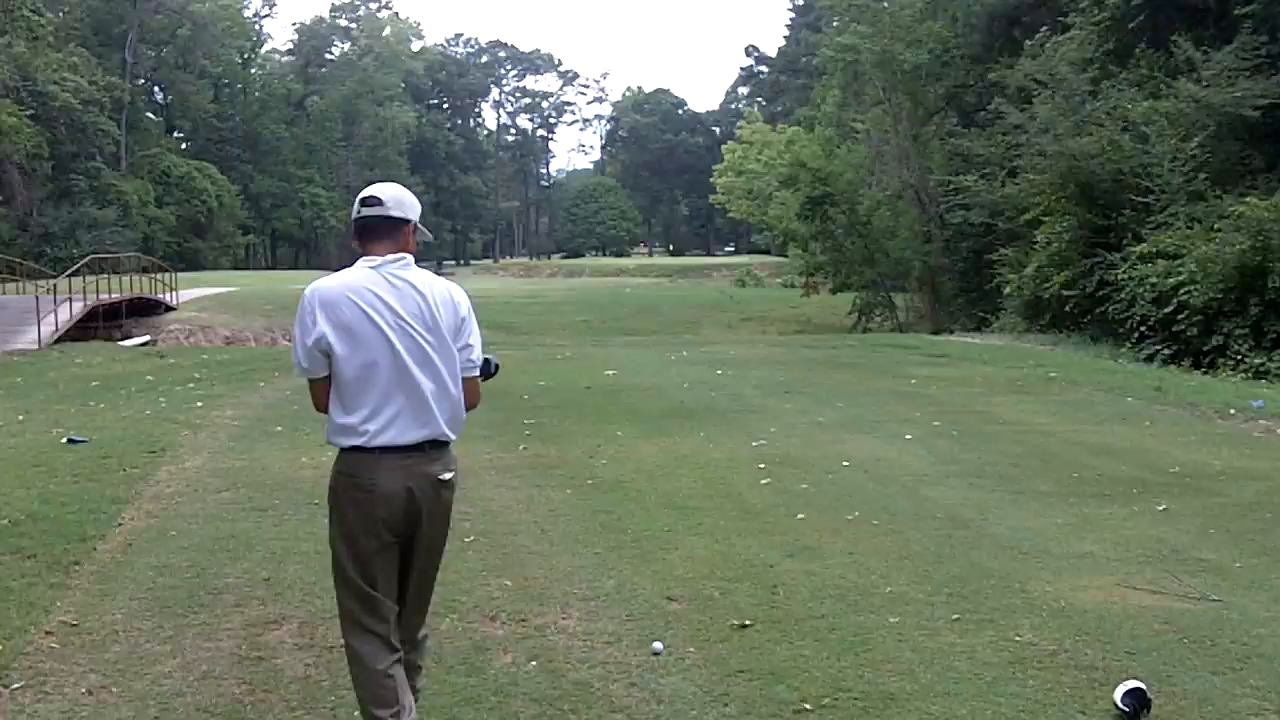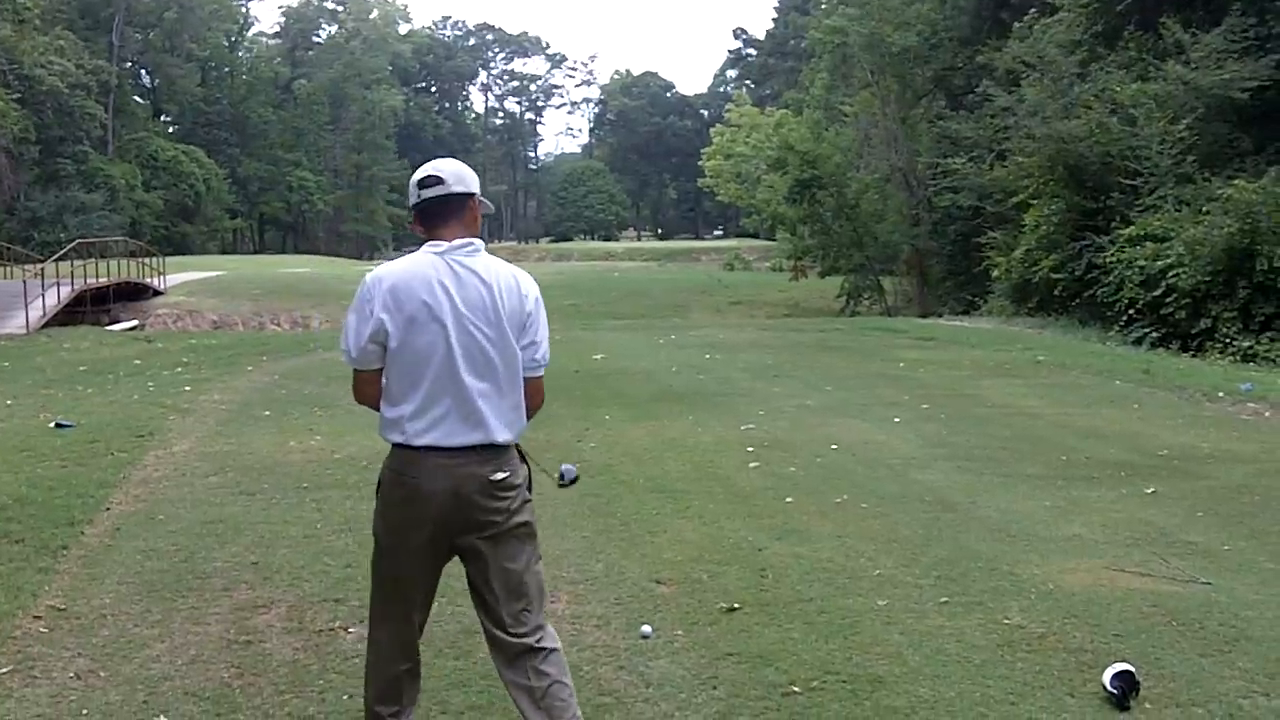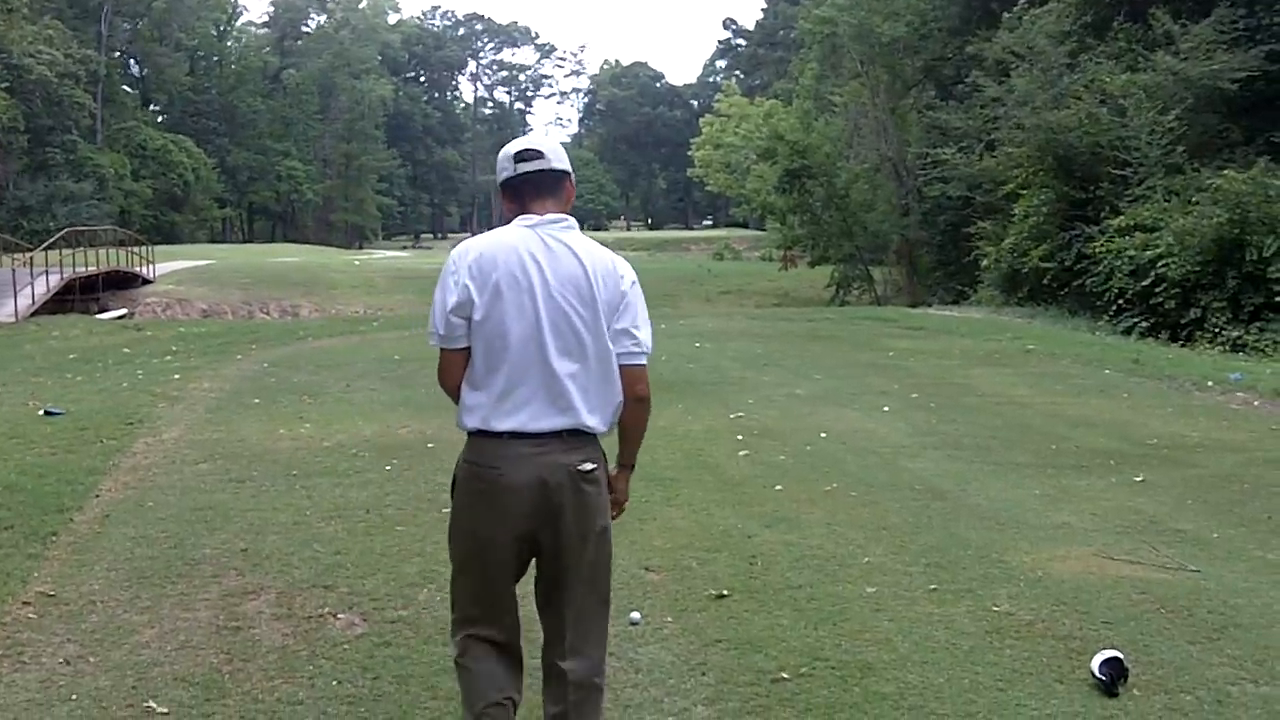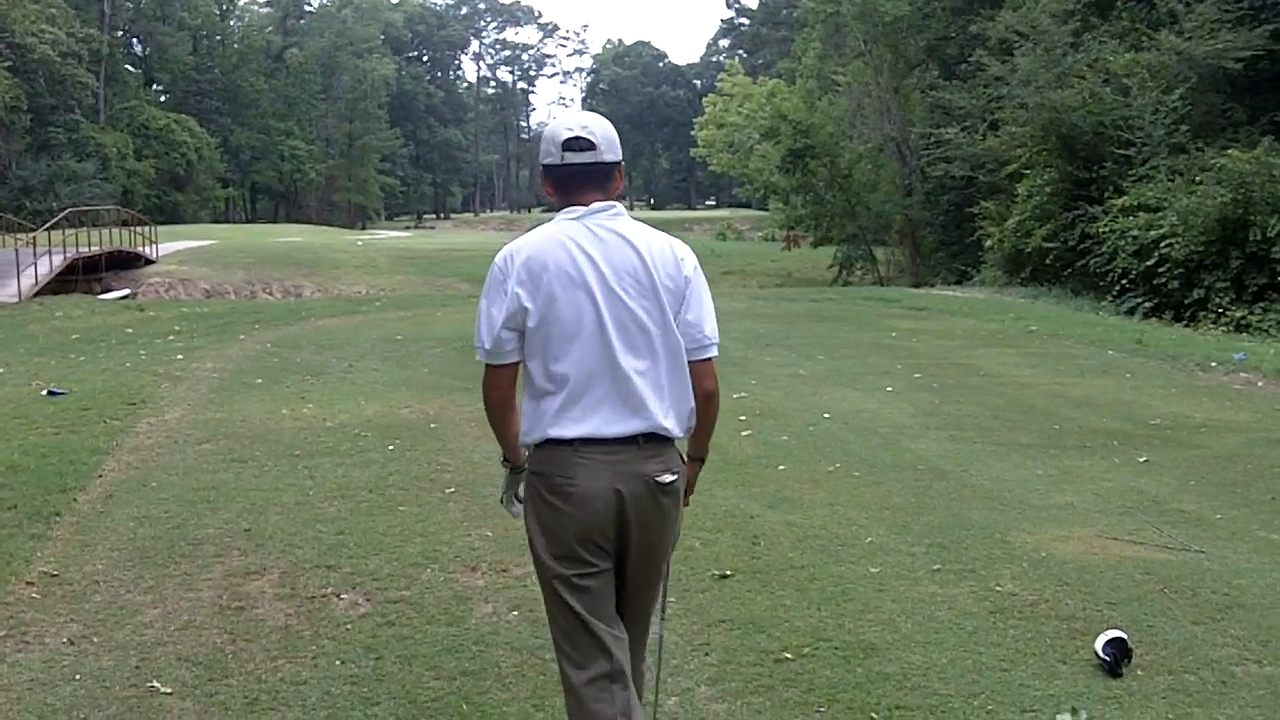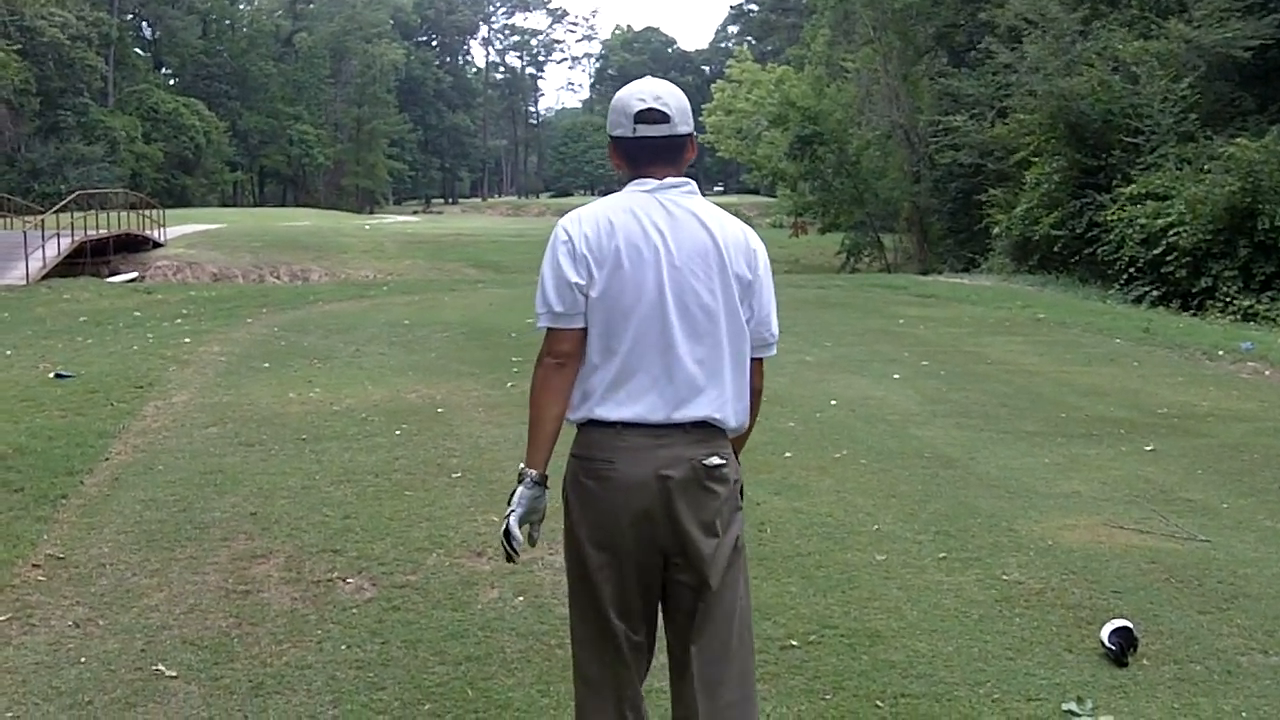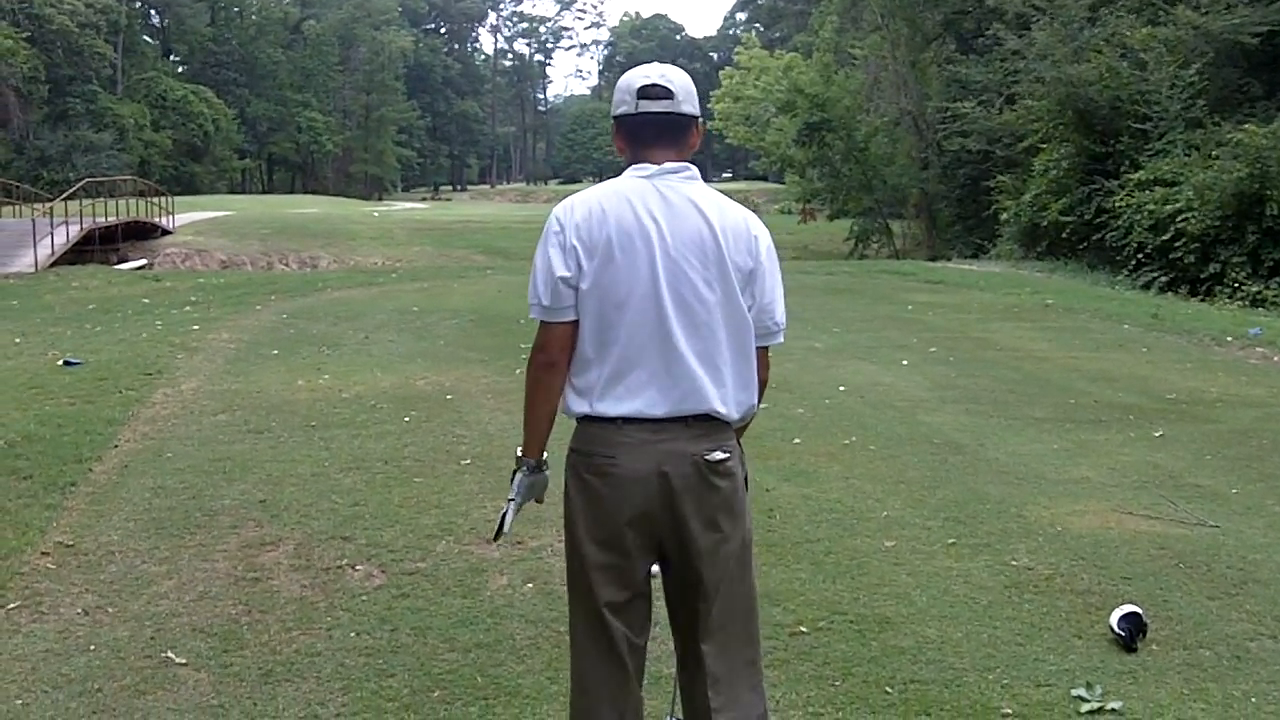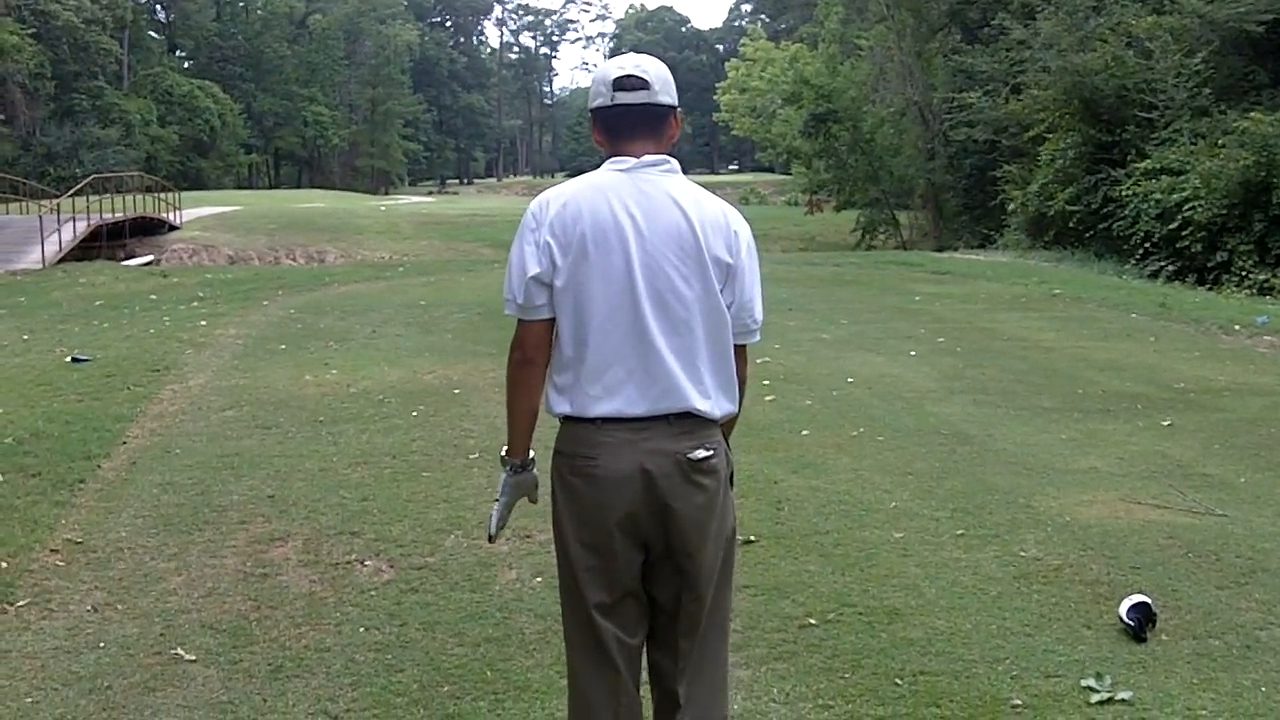
dt=0.4s
person 1, frame 1
left shoulder: (323, 296)
right shoulder: (448, 294)
left elbow: (322, 399)
right elbow: (470, 397)
left hip: (364, 475)
right hip: (434, 471)
left knee: (370, 623)
right knee: (409, 615)
person 1, frame 2
left shoulder: (384, 284)
right shoulder: (518, 285)
left elbow: (365, 390)
right elbow: (533, 394)
left hip: (414, 475)
right hip: (494, 476)
left knee: (395, 622)
right knee: (524, 630)
person 1, frame 3
left shoulder: (471, 257)
right shoulder: (611, 268)
left elbow: (451, 374)
right elbow: (636, 390)
right wrist: (624, 468)
left hip: (492, 465)
right hip: (578, 466)
left knee: (484, 632)
right knee: (578, 642)
person 1, frame 4
left shoulder: (519, 260)
right shoulder: (670, 254)
left elbow: (499, 390)
right elbow: (705, 383)
left wrist: (514, 459)
right wrist: (694, 459)
left hip: (565, 475)
right hip: (653, 469)
left knee: (590, 658)
right knee: (627, 637)
person 1, frame 5
left shoulder: (583, 230)
right shoulder: (739, 239)
left elbow: (559, 359)
right elbow: (753, 373)
left wrist: (533, 474)
left hip: (607, 461)
right hip: (704, 463)
left knee: (611, 653)
right knee: (715, 655)
person 1, frame 6
left shoulder: (577, 217)
right shoulder: (741, 225)
left elbow: (552, 353)
right elbow: (759, 362)
left wrist: (531, 457)
left hip: (608, 455)
right hip: (708, 456)
left knee: (608, 650)
right knee: (722, 650)
person 1, frame 7
left shoulder: (553, 212)
right shoulder: (721, 218)
left elbow: (531, 350)
right elbow: (736, 358)
left wrist: (517, 458)
left hip: (592, 455)
right hip: (692, 453)
left knee: (602, 649)
right knee: (692, 650)
